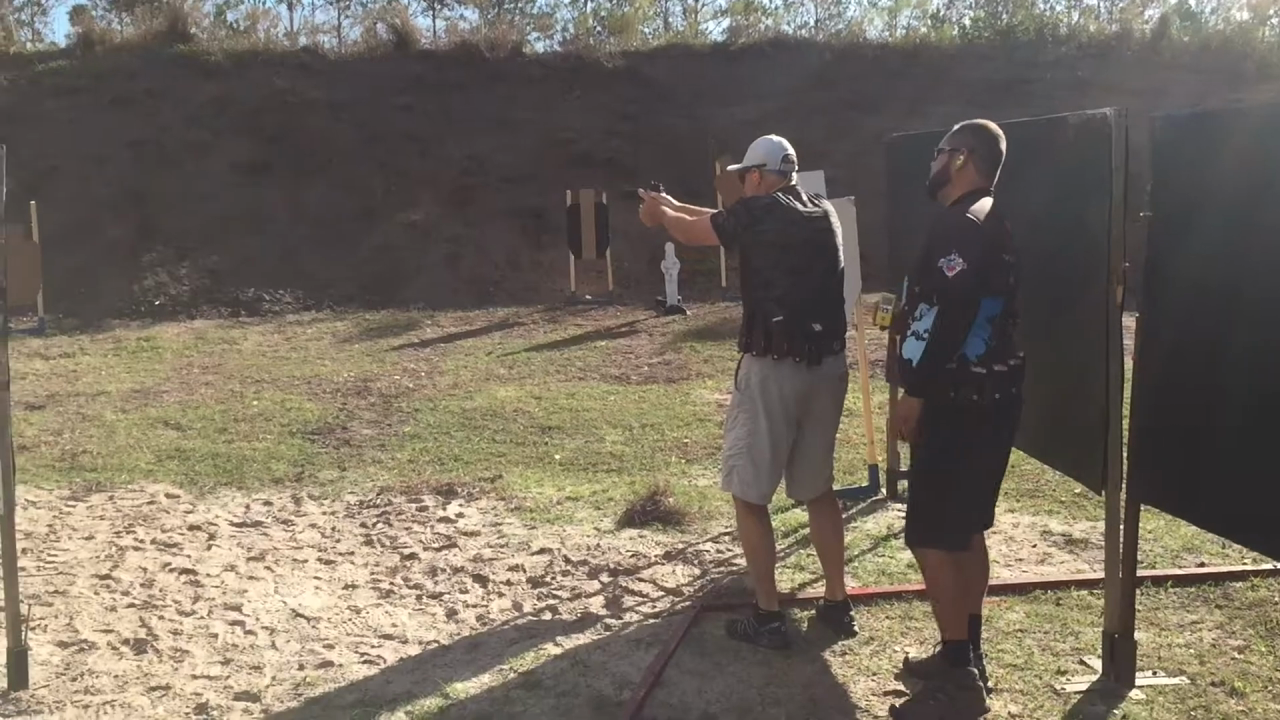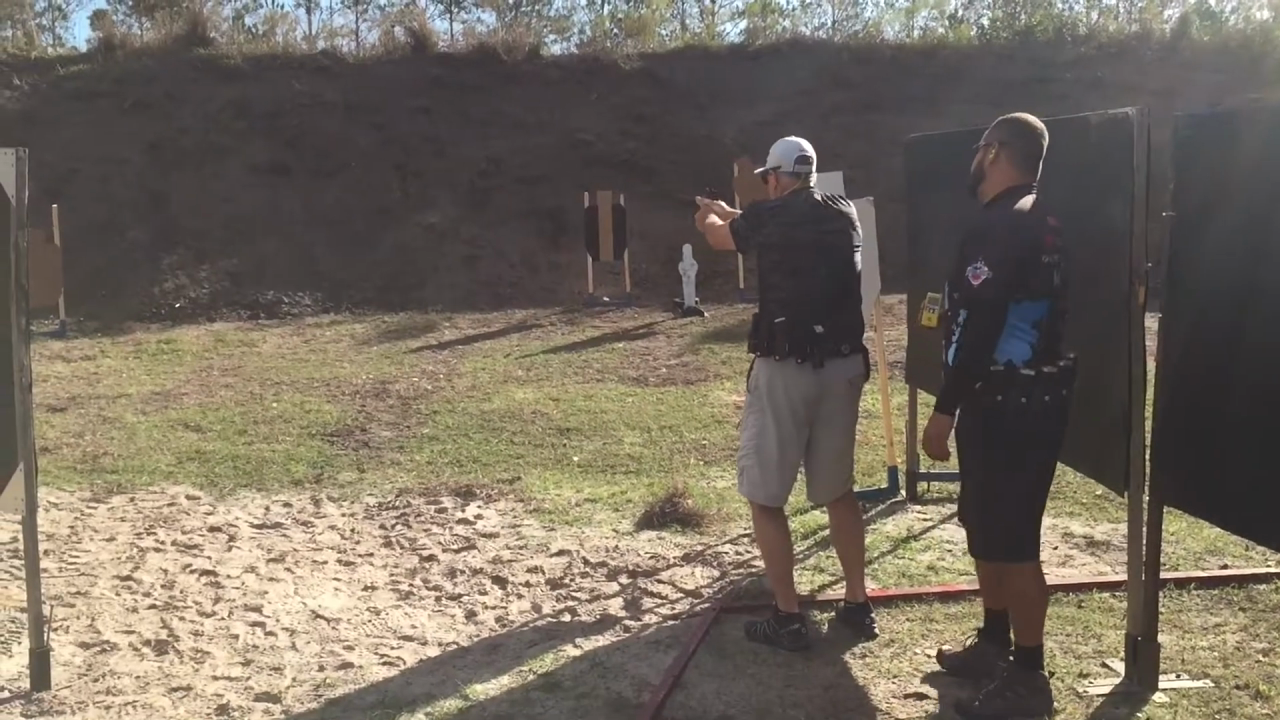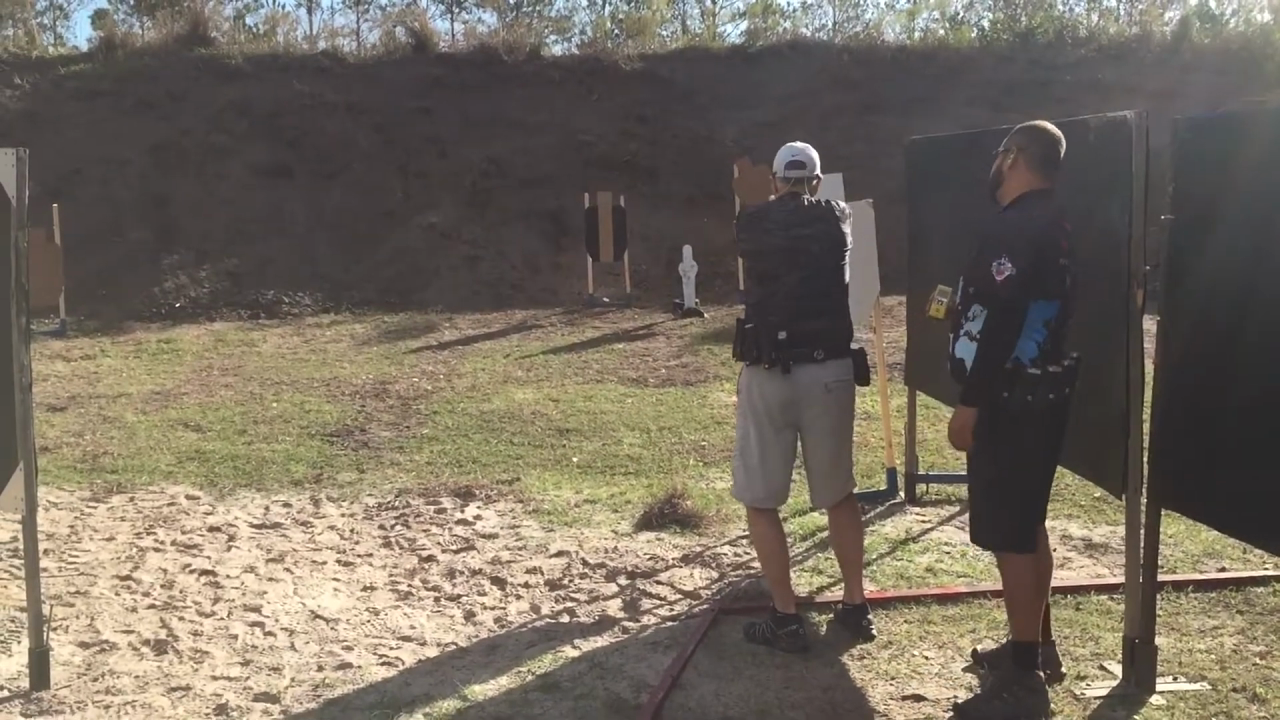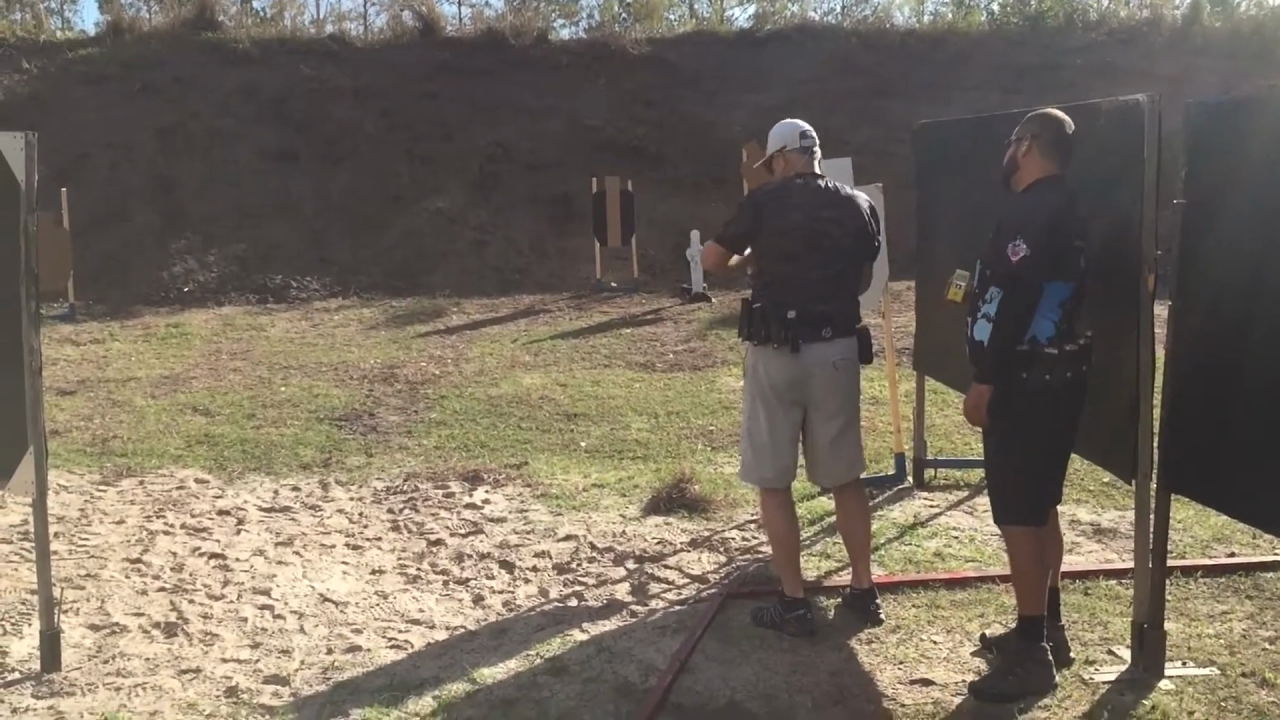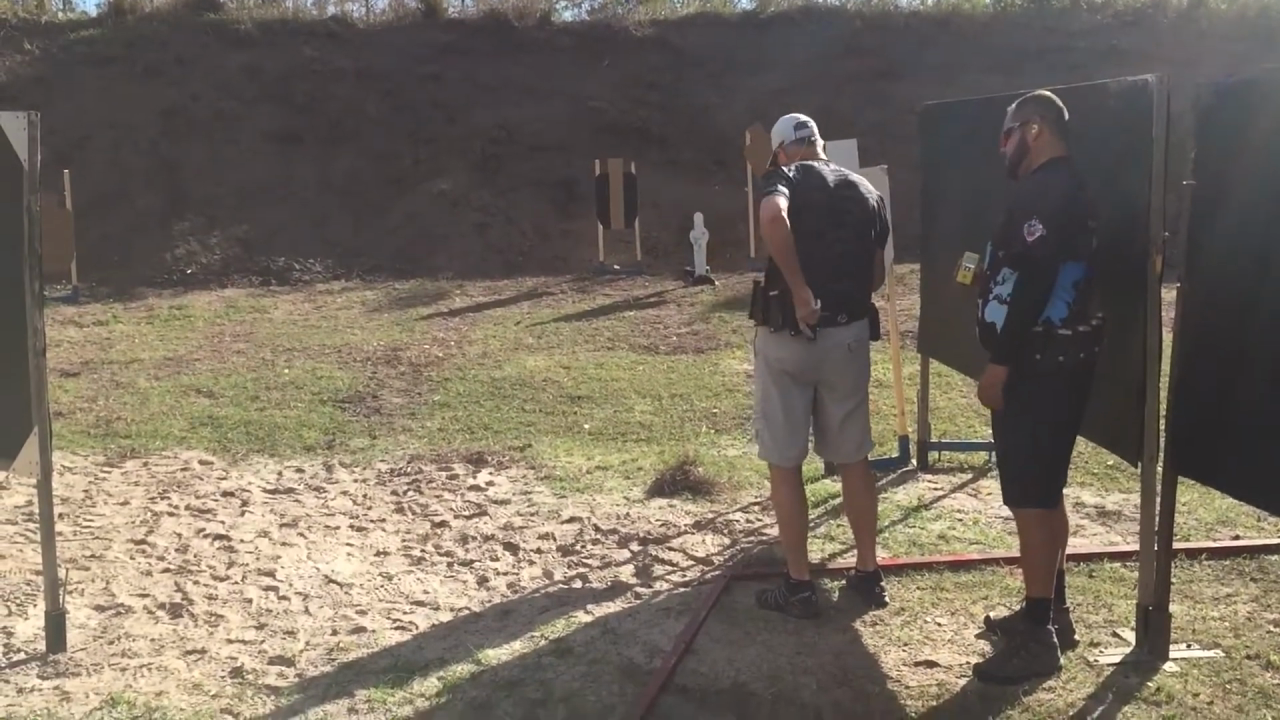
dt=0.7s
person 1, frame 1
left shoulder: (959, 225)
right shoulder: (991, 223)
left elbow: (953, 315)
left wrist: (914, 393)
right wrist: (907, 319)
left hip: (959, 400)
right hip: (985, 395)
left knee: (933, 534)
right knee: (964, 528)
right ankle: (963, 653)
person 1, frame 2
left shoulder: (996, 227)
right shoulder: (1039, 222)
left elbow: (981, 328)
left wrist: (943, 411)
right wrist: (952, 311)
left hip: (1010, 403)
right hip: (1036, 394)
left knee: (1008, 539)
right knee: (989, 525)
right ankle: (993, 644)
person 1, frame 3
left shoulder: (1015, 225)
right shoulder: (1049, 222)
left elbow: (1002, 320)
left wrist: (970, 403)
right wrist: (966, 308)
left hip: (1011, 400)
left knee: (1009, 534)
right knee: (1026, 526)
right ankle: (1036, 646)
person 1, frame 4
left shoulder: (1030, 209)
right shoulder: (1061, 207)
left elbow: (1017, 302)
left wrist: (984, 381)
right wrist: (982, 289)
left hip: (1025, 380)
right hip: (1053, 375)
left knee: (1018, 514)
right knee: (1038, 508)
left ankle: (1033, 653)
right ankle: (1045, 629)
person 1, frame 5
left shoulder: (1045, 189)
right shoulder: (1061, 187)
left elbow: (1034, 281)
left wrist: (1000, 361)
left hip: (1036, 363)
right hip: (1053, 358)
left knee: (1029, 497)
right knee: (1043, 491)
left ankle: (1037, 636)
right ankle: (1048, 612)
person 2, frame 1
left shoulder: (757, 212)
right shoulder: (822, 212)
left elbow: (695, 234)
left wrist: (660, 213)
right wrist: (674, 204)
left hip: (773, 368)
right hip: (828, 365)
left knee: (749, 494)
right knee: (818, 488)
left ankle: (768, 616)
right ankle: (837, 603)
person 2, frame 2
left shoulder: (765, 216)
right shoulder: (843, 214)
left elbow: (719, 238)
left wrist: (709, 217)
right wrist: (729, 211)
left hip: (785, 369)
right hip: (843, 364)
left knee: (765, 497)
right knee: (838, 490)
left ankle: (788, 617)
right ankle: (858, 604)
person 2, frame 3
left shoulder: (751, 223)
right shoulder: (835, 219)
left hip: (767, 374)
right hip: (829, 371)
left knee: (761, 500)
right knee: (840, 493)
left ankle: (786, 619)
right ankle: (856, 606)
person 2, frame 4
left shoulder: (765, 201)
right shoulder: (858, 205)
left elbow: (713, 259)
left wrist: (748, 261)
left hip: (775, 354)
right hip: (838, 350)
left knee: (773, 483)
right knee: (845, 477)
left ankle: (794, 603)
right ankle: (864, 590)
person 2, frame 5
left shoulder: (787, 177)
right shoulder: (867, 192)
left elbow: (773, 216)
right elbow: (877, 276)
left wrist: (798, 289)
left hip: (787, 335)
right hip: (850, 333)
left knee: (784, 463)
right knee: (854, 458)
left ankle: (799, 586)
right ankle: (869, 573)
